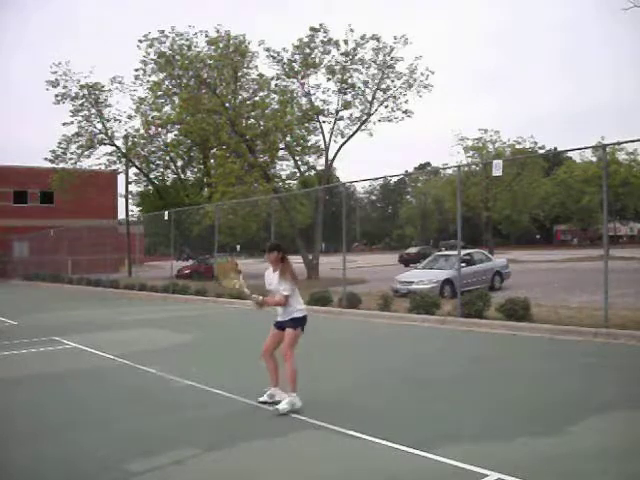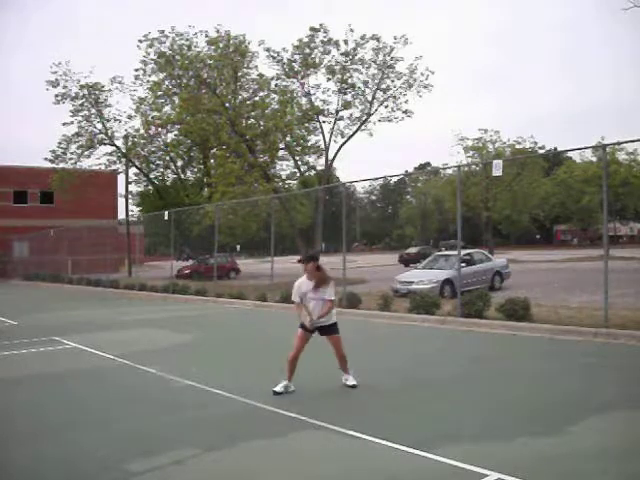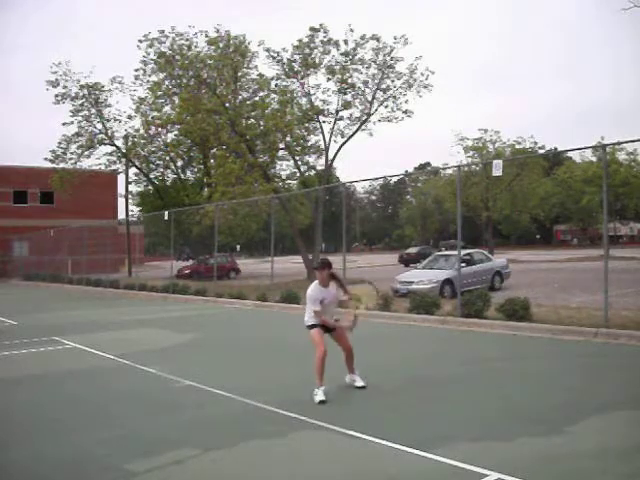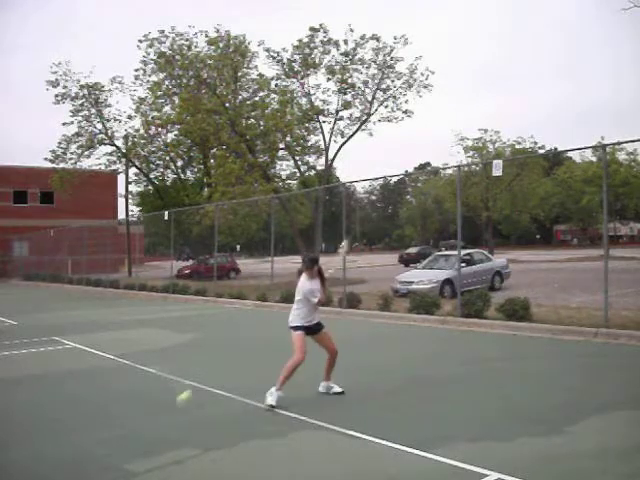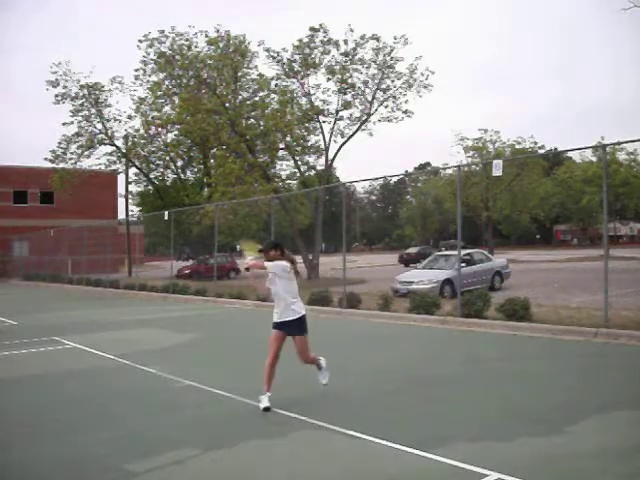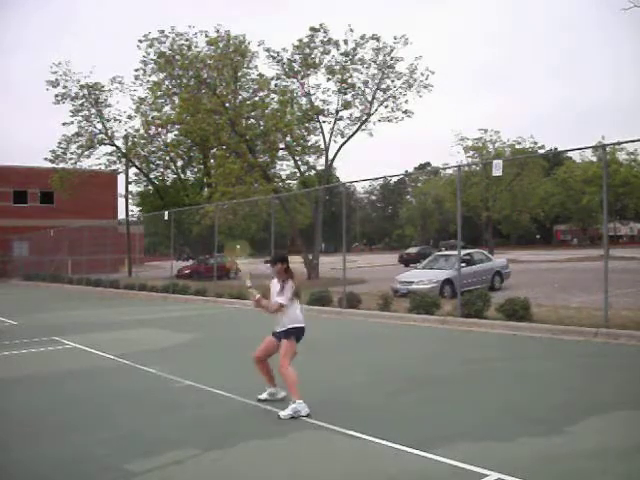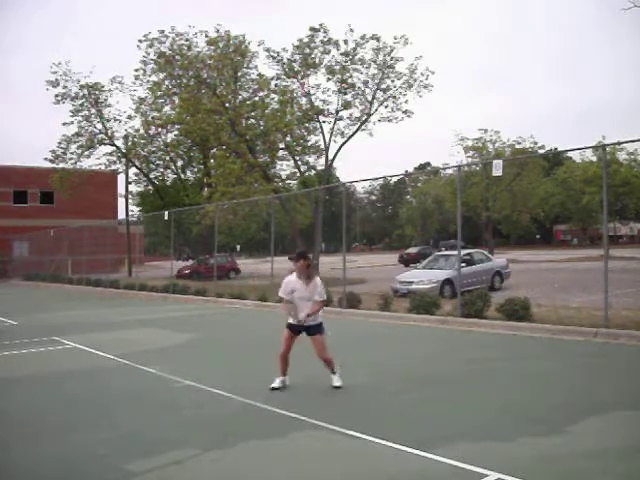
dt=0.4s
person 1, frame 1
left shoulder: (286, 274)
right shoulder: (268, 273)
left elbow: (283, 301)
left wrist: (263, 301)
right wrist: (263, 300)
left hip: (296, 316)
right hip: (282, 318)
left knee: (287, 353)
right knee: (267, 351)
left ankle: (292, 397)
right ankle: (275, 391)
person 1, frame 2
left shoulder: (326, 282)
right shoulder: (299, 284)
left elbow: (330, 306)
right elbow: (298, 307)
left wrist: (316, 318)
right wrist: (306, 320)
left hip: (328, 322)
right hip: (306, 321)
left knee: (340, 354)
right knee: (293, 355)
left ankle: (346, 375)
right ankle: (287, 382)
person 1, frame 3
left shoulder: (336, 284)
right shoulder: (312, 292)
left elbow: (345, 297)
right elbow: (320, 317)
right wrist: (341, 326)
left hip: (331, 319)
right hip: (315, 321)
left knee: (348, 349)
right knee: (322, 350)
left ankle: (352, 375)
right ankle: (319, 389)
person 1, frame 4
left shoulder: (315, 275)
right shoulder: (308, 286)
right elbow: (321, 301)
right wrist: (323, 292)
left hip: (313, 322)
right hip: (298, 323)
left knee: (333, 351)
right knee: (299, 358)
left ankle: (326, 384)
right ankle: (275, 391)
person 1, frame 5
left shoulder: (284, 266)
right shoulder: (274, 269)
left elbow: (257, 264)
left wrist: (250, 263)
left hip: (295, 317)
right hip: (280, 318)
left knee: (304, 358)
right knee: (272, 356)
left ankle: (320, 363)
right ankle: (266, 395)
person 1, frame 6
left shoulder: (288, 285)
right shoulder: (274, 283)
left elbow: (275, 309)
right elbow: (270, 306)
left wrist: (260, 302)
right wrist: (259, 302)
left hip: (293, 328)
right hip: (281, 328)
left knee: (284, 365)
right knee: (258, 357)
left ankle: (298, 405)
right ankle: (274, 390)
person 1, frame 7
left shoulder: (315, 281)
right shoulder: (288, 281)
left elbow: (319, 305)
right elbow: (285, 303)
left wrist: (306, 314)
right wrist: (292, 315)
left hip: (313, 322)
right hip: (294, 321)
left knee: (323, 356)
right knee: (283, 353)
left ankle: (334, 373)
right ankle: (282, 378)
